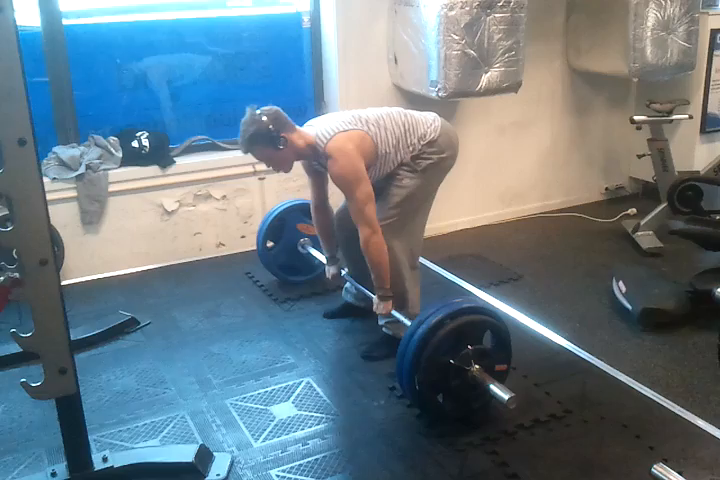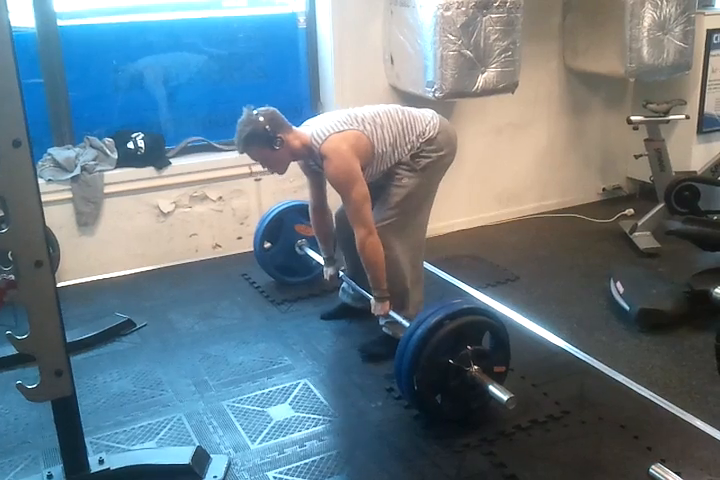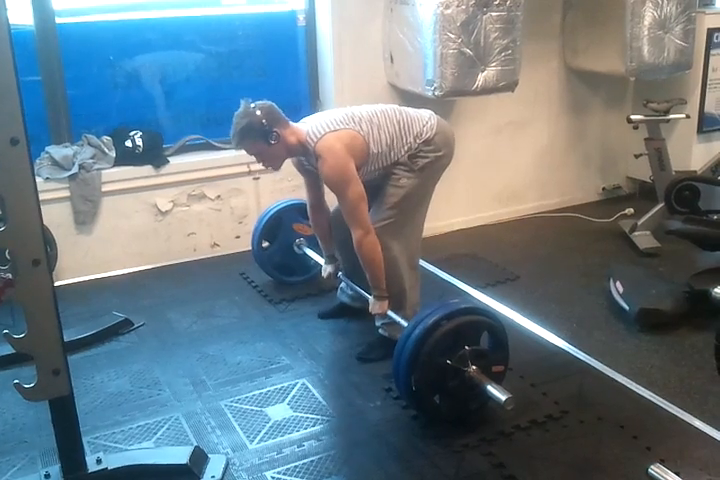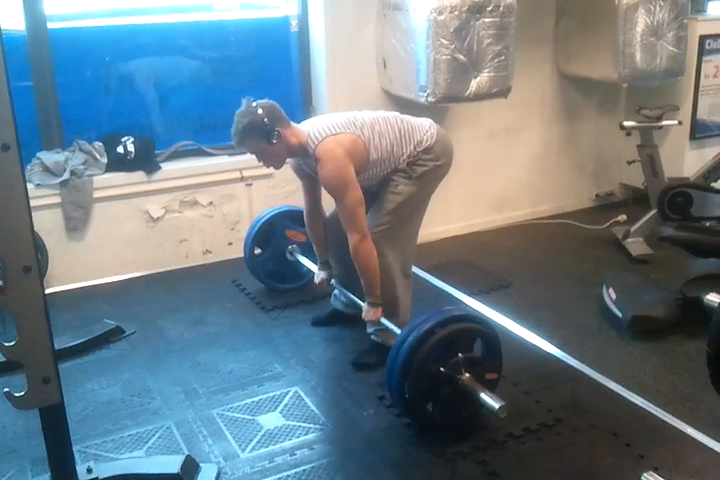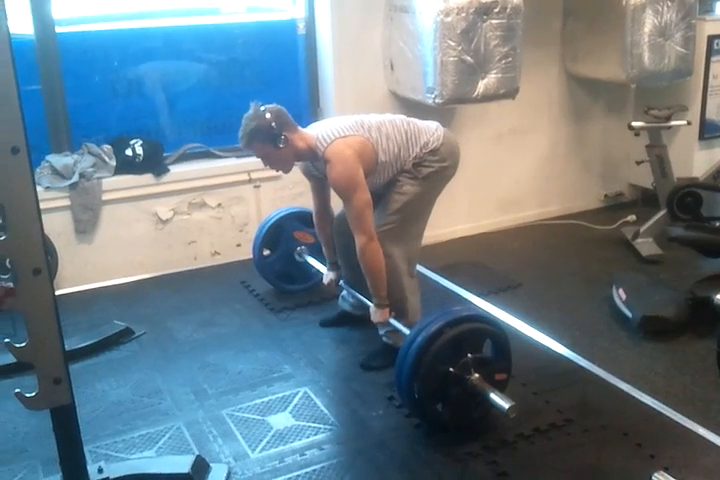
dt=0.4s
person 1, frame 1
left shoulder: (339, 154)
right shoulder: (308, 142)
left elbow: (370, 231)
right elbow: (319, 207)
left wrist: (384, 295)
right wrist: (331, 259)
left hip: (432, 145)
right hip: (400, 148)
left knee: (390, 231)
right knee: (346, 221)
left ankle: (400, 328)
right ankle: (361, 298)
person 1, frame 2
left shoulder: (335, 154)
right shoulder: (304, 143)
left elbow: (366, 231)
right elbow: (318, 208)
left wrist: (381, 296)
right wrist: (328, 260)
left hip: (430, 142)
right hip: (400, 146)
left knee: (389, 232)
right knee: (346, 221)
left ankle: (400, 329)
right ankle: (357, 299)
person 1, frame 3
left shoulder: (330, 154)
right shoulder: (300, 146)
left elbow: (363, 231)
right elbow: (317, 207)
left wrist: (380, 295)
right wrist: (330, 258)
left hip: (428, 143)
right hip: (395, 146)
left knee: (386, 232)
right knee: (342, 221)
left ankle: (396, 330)
right ankle: (355, 298)
person 1, frame 4
left shoulder: (330, 157)
right shoulder: (300, 149)
left elbow: (359, 237)
right elbow: (313, 211)
left wrist: (374, 302)
right wrist: (323, 265)
left hip: (426, 151)
right hip: (394, 155)
left knee: (382, 238)
right knee: (337, 227)
left ankle: (389, 338)
right ankle: (348, 305)
person 1, frame 5
left shoulder: (339, 159)
right shoulder: (309, 148)
left elbow: (366, 238)
right elbow: (322, 213)
left wrist: (381, 303)
right wrist: (332, 265)
left hip: (433, 153)
right hip: (399, 156)
left knee: (387, 238)
right knee: (344, 228)
left ankle: (400, 338)
right ankle: (356, 306)
